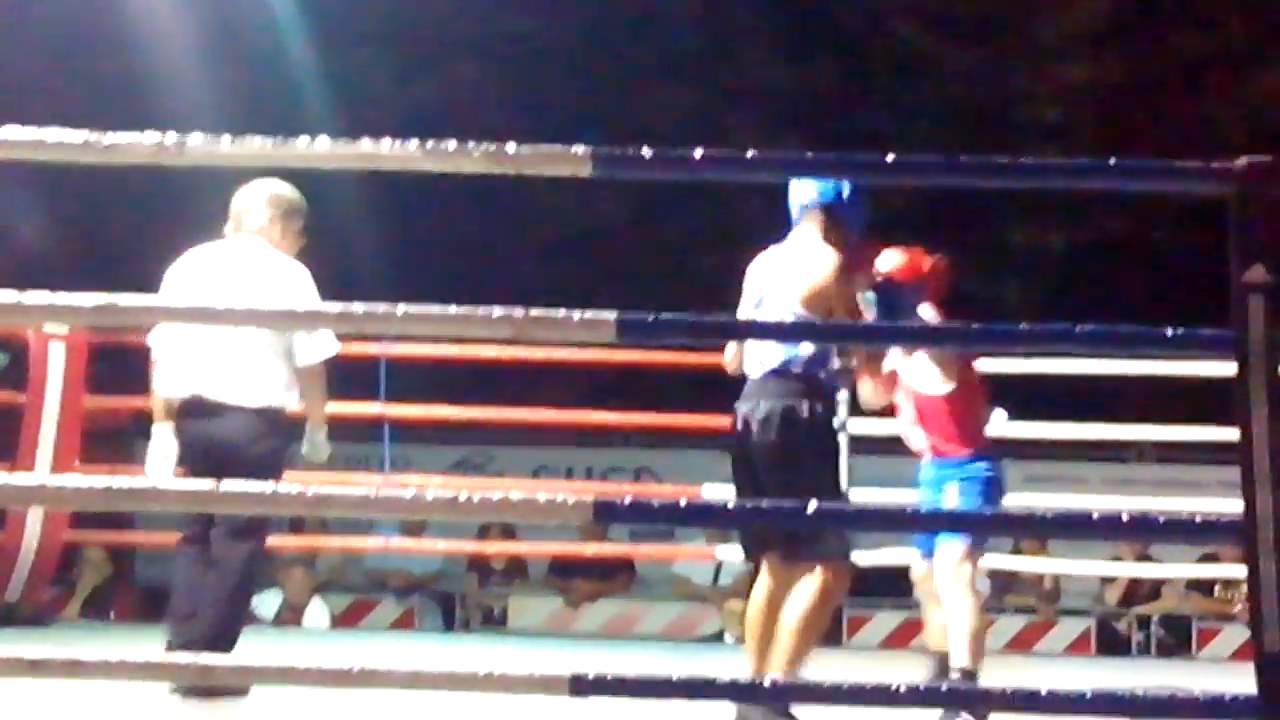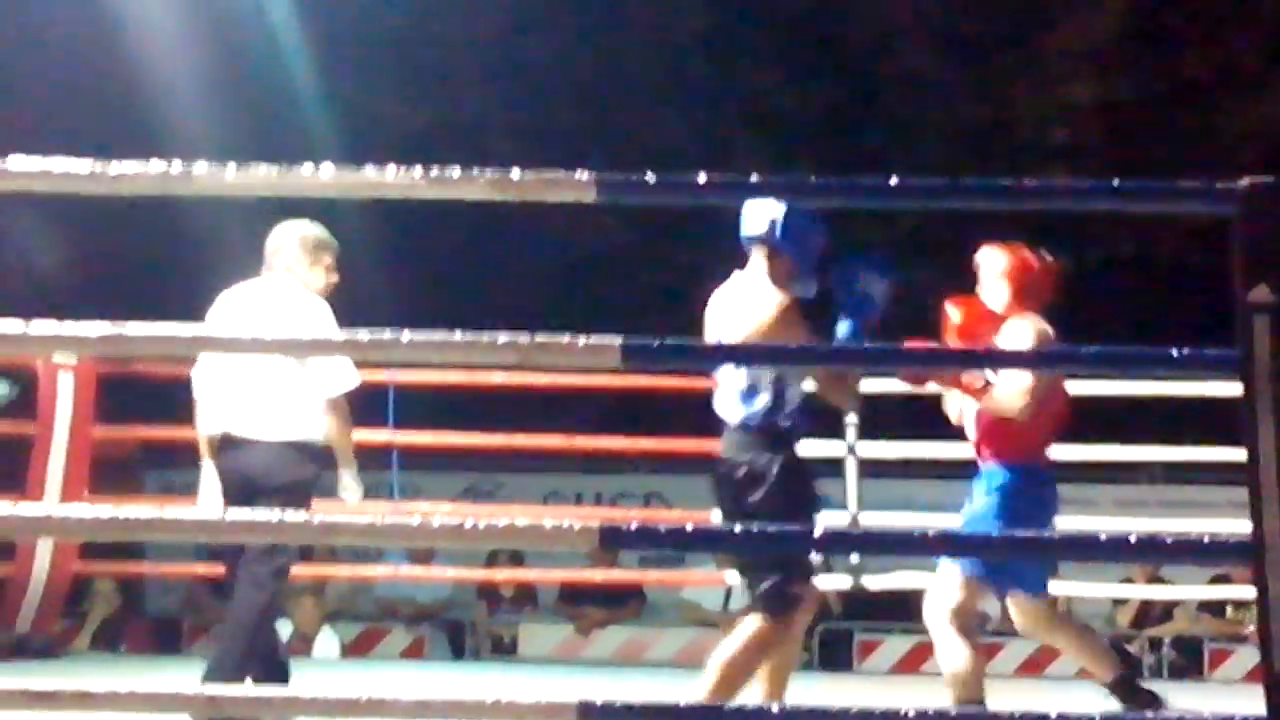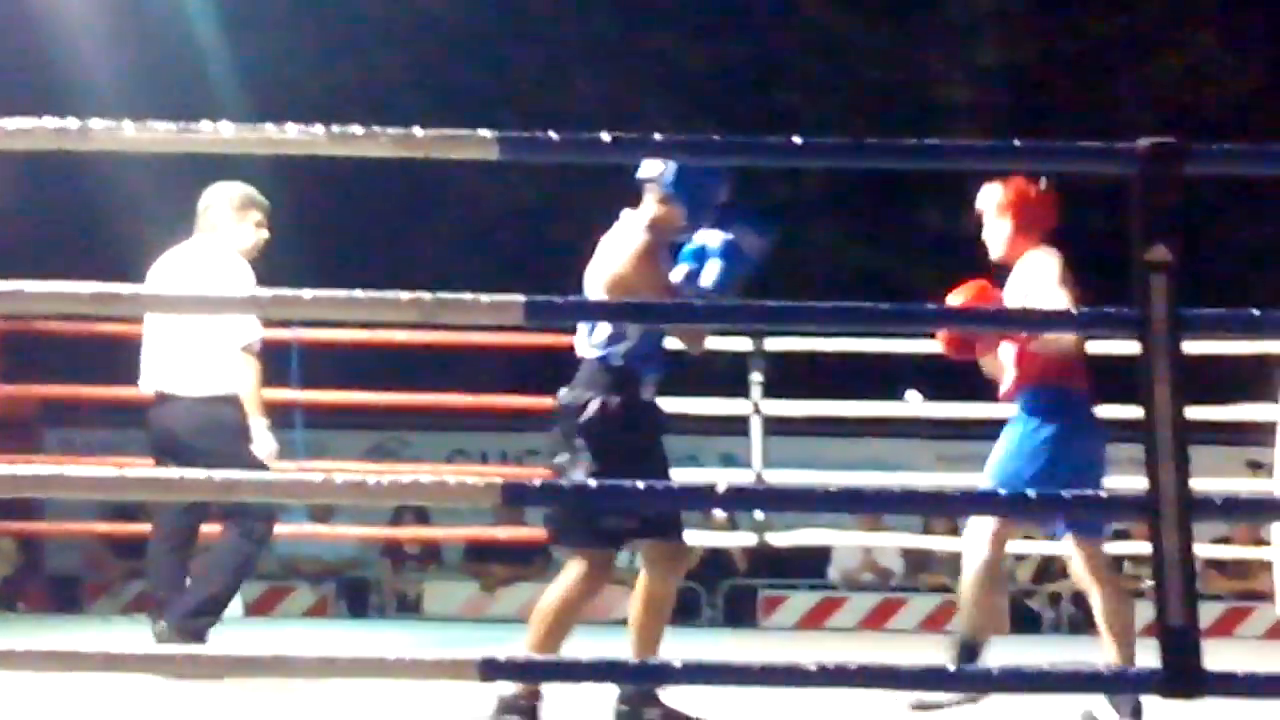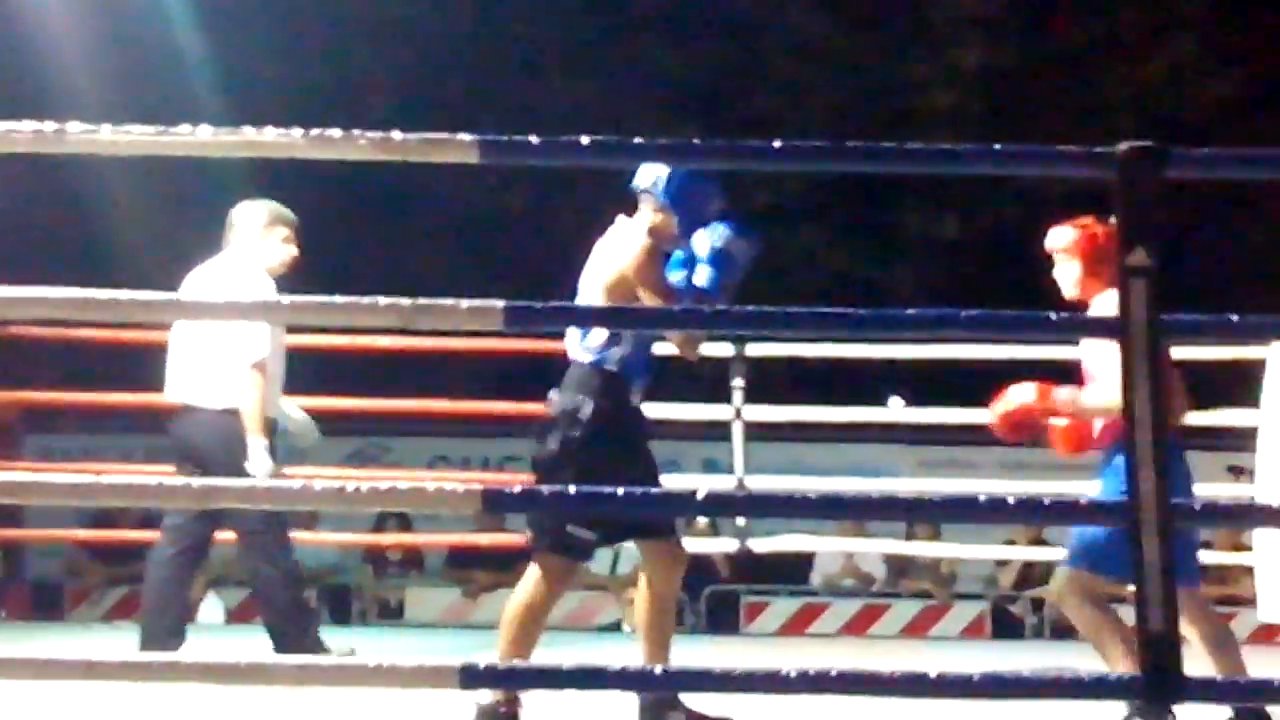
dt=0.3s
person 1, frame 1
left shoulder: (762, 265)
right shoulder: (834, 269)
left elbow: (733, 360)
left hip: (755, 413)
right hip: (798, 417)
left knee: (780, 564)
right knee: (827, 567)
person 1, frame 2
left shoulder: (727, 296)
right shoulder: (775, 309)
right elbow: (842, 396)
right wrist: (855, 329)
left hip: (742, 454)
right hip: (766, 462)
left knee: (794, 600)
right knee: (775, 613)
person 1, frame 3
left shoulder: (648, 241)
right shoulder: (641, 244)
right elbow: (691, 336)
left hip: (627, 409)
right hip: (601, 408)
left knee: (669, 556)
right knee: (593, 562)
person 1, frame 4
left shoulder: (630, 243)
right shoulder: (638, 250)
right elbow: (685, 342)
left wrist: (689, 276)
left hip: (613, 414)
right hip: (590, 414)
left knee: (666, 557)
right knee: (557, 566)
person 2, frame 1
left shoulder: (922, 322)
right shoulder: (899, 346)
right elbow: (874, 397)
right wrist: (864, 359)
left hip: (966, 467)
right hip: (936, 468)
left knee: (952, 568)
right knee: (925, 571)
left ankle: (963, 681)
right ankle: (942, 664)
person 2, frame 2
left shoulder: (1025, 331)
right shoulder: (1003, 337)
left elbow: (1020, 405)
right elbow: (962, 413)
left wrist: (957, 377)
left hip: (1012, 482)
right hip: (1005, 481)
left knee: (945, 604)
right knee: (1033, 615)
right ankle: (1128, 691)
person 2, frame 3
left shoulder: (1040, 268)
right shoulder: (1026, 277)
left elbow: (1068, 333)
right elbow: (1004, 366)
left wrist: (994, 330)
right wrist: (983, 341)
left hip: (1049, 419)
right hip: (1065, 425)
left knee: (983, 533)
right knee: (1086, 556)
left ankle: (963, 669)
person 2, frame 4
left shoulder: (1110, 310)
left elbow: (1119, 400)
right elbow: (1177, 404)
left wrist: (1048, 403)
right wrist: (1081, 424)
left knee: (1071, 588)
right knee: (1183, 603)
person 3, frame 1
left shoulder: (187, 265)
right shoulder: (288, 275)
left elbow: (161, 353)
right elbow: (310, 363)
left wrist: (162, 427)
right wrist: (317, 429)
left hip: (196, 419)
right hip: (255, 424)
left knee: (197, 536)
right knee: (236, 543)
left ankle: (181, 647)
person 3, frame 2
left shoulder: (226, 305)
right shoulder: (309, 311)
left elbow: (204, 391)
right elbow: (331, 399)
left wrist: (208, 467)
right wrist: (347, 467)
left hip: (234, 453)
right hip: (284, 457)
left knee: (247, 569)
right knee: (262, 574)
left ankle: (269, 679)
right ankle: (220, 685)
person 3, frame 3
left shoulder: (166, 265)
right shoulder: (228, 266)
right elbow: (240, 352)
right wrist: (259, 425)
left hip: (166, 409)
right hip: (211, 412)
left knee: (172, 528)
right knee: (251, 522)
left ankle: (175, 639)
right ankle: (184, 622)
person 3, frame 4
left shoulder: (203, 278)
right shoulder: (251, 282)
right elbow: (248, 367)
left wrist: (280, 406)
right wrist: (257, 442)
left hip: (191, 419)
right hip: (226, 425)
left knee: (182, 536)
right knee: (265, 539)
left ankle: (157, 646)
right ankle: (299, 646)
